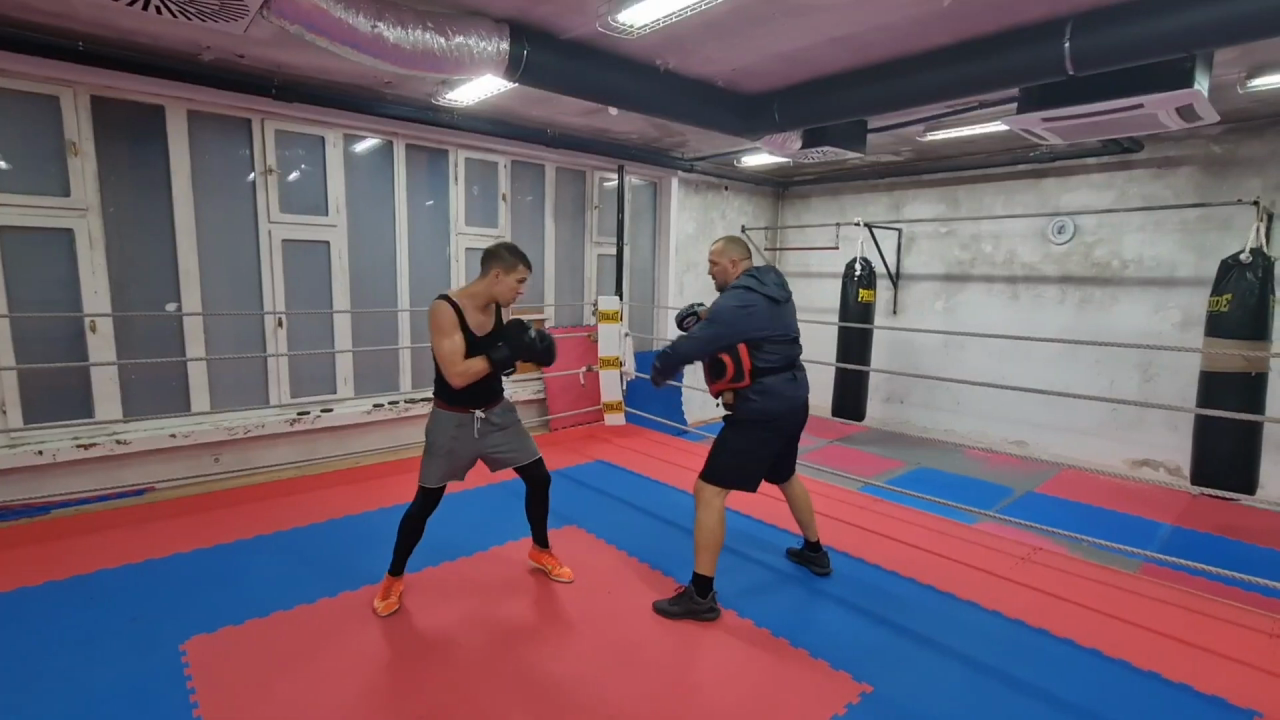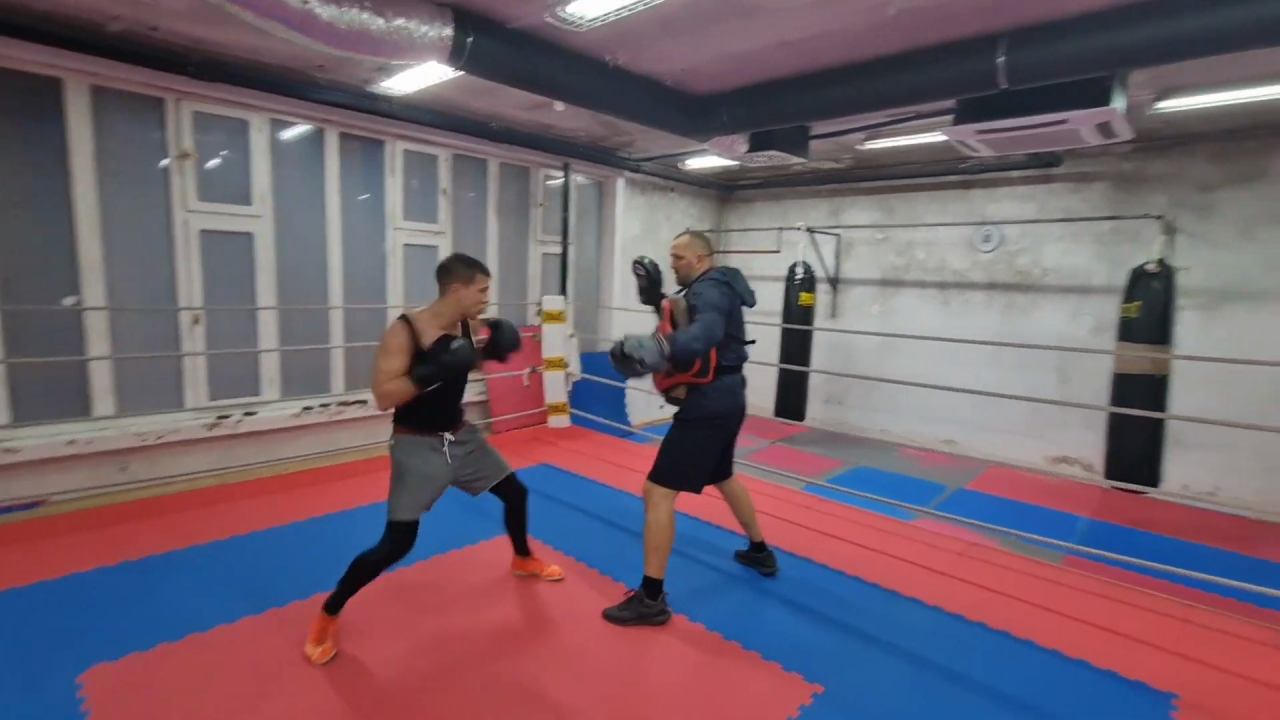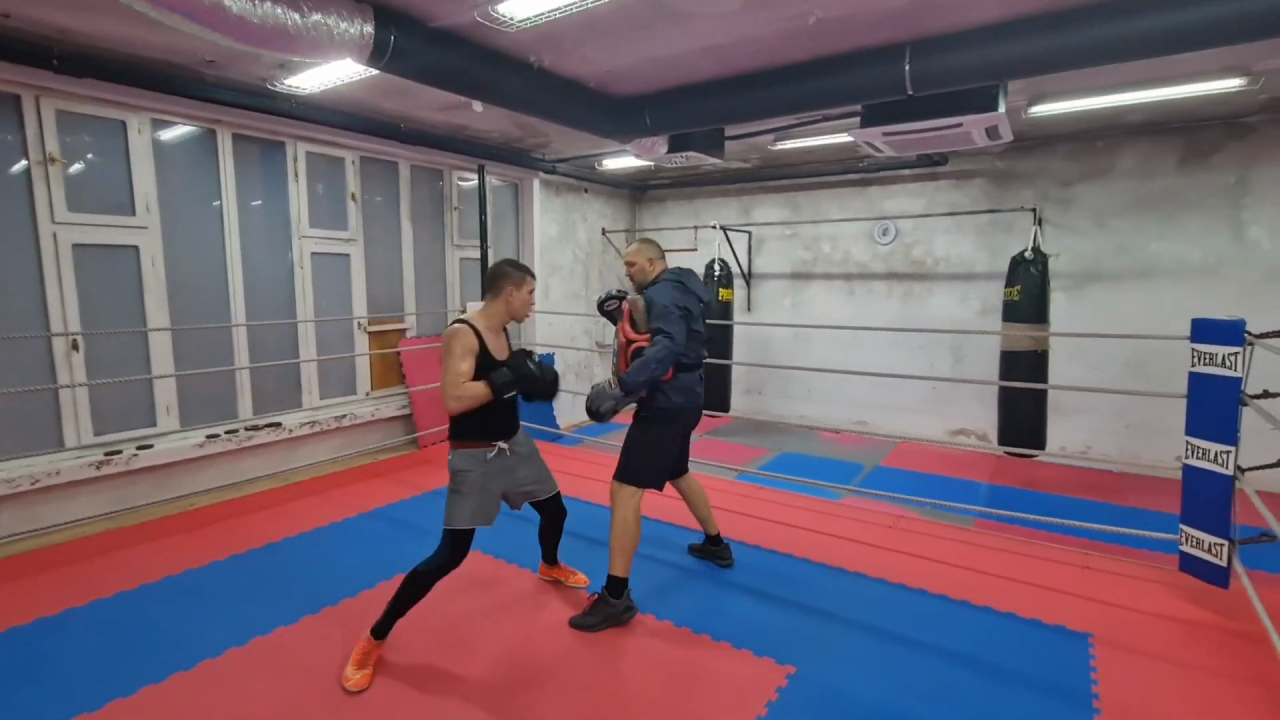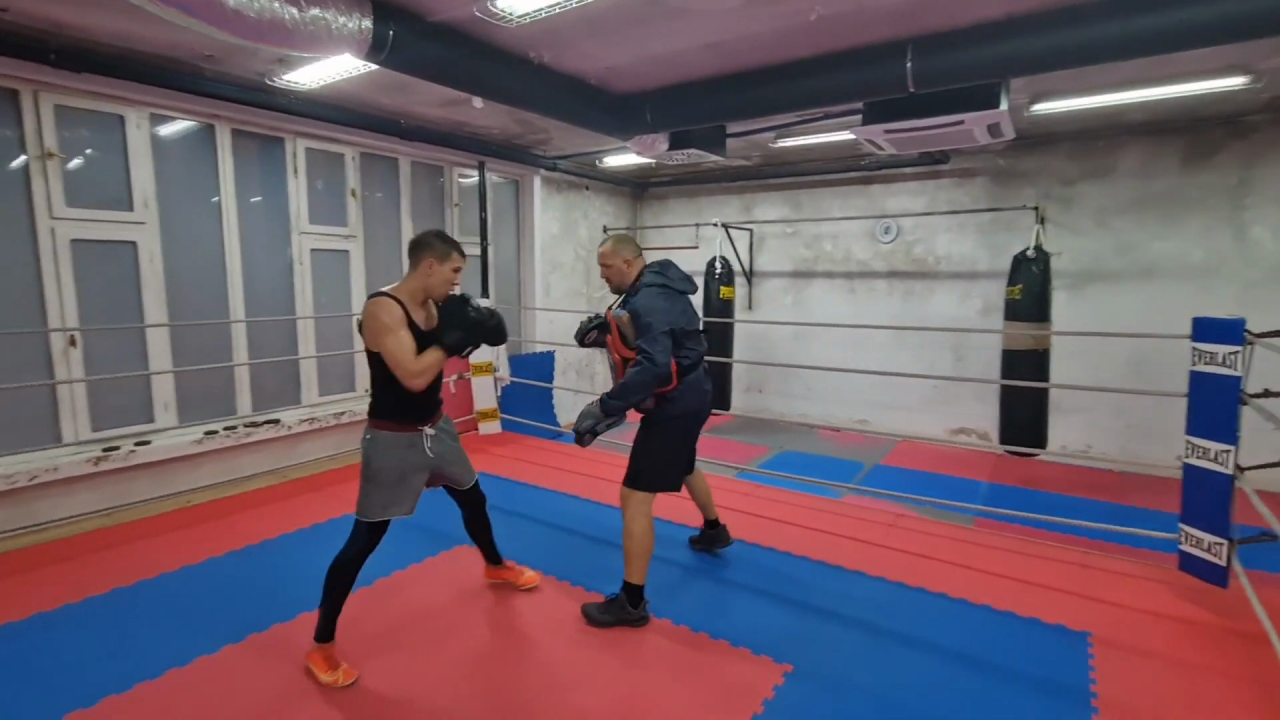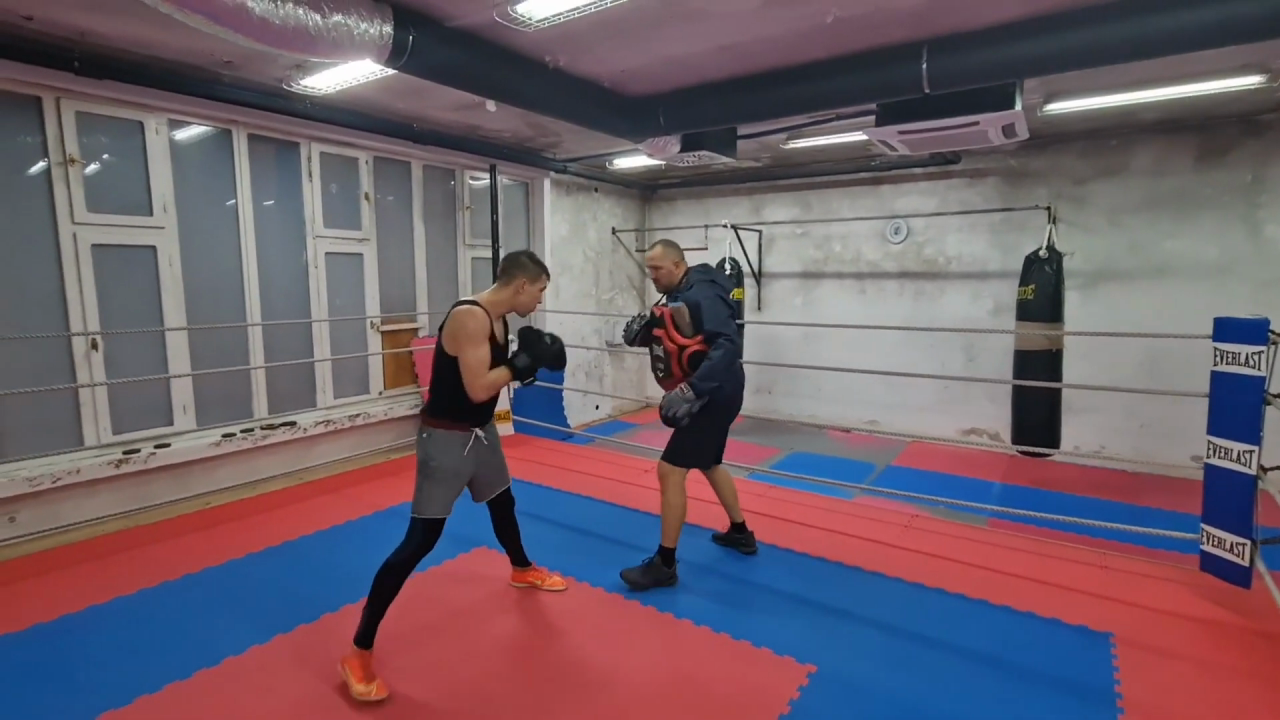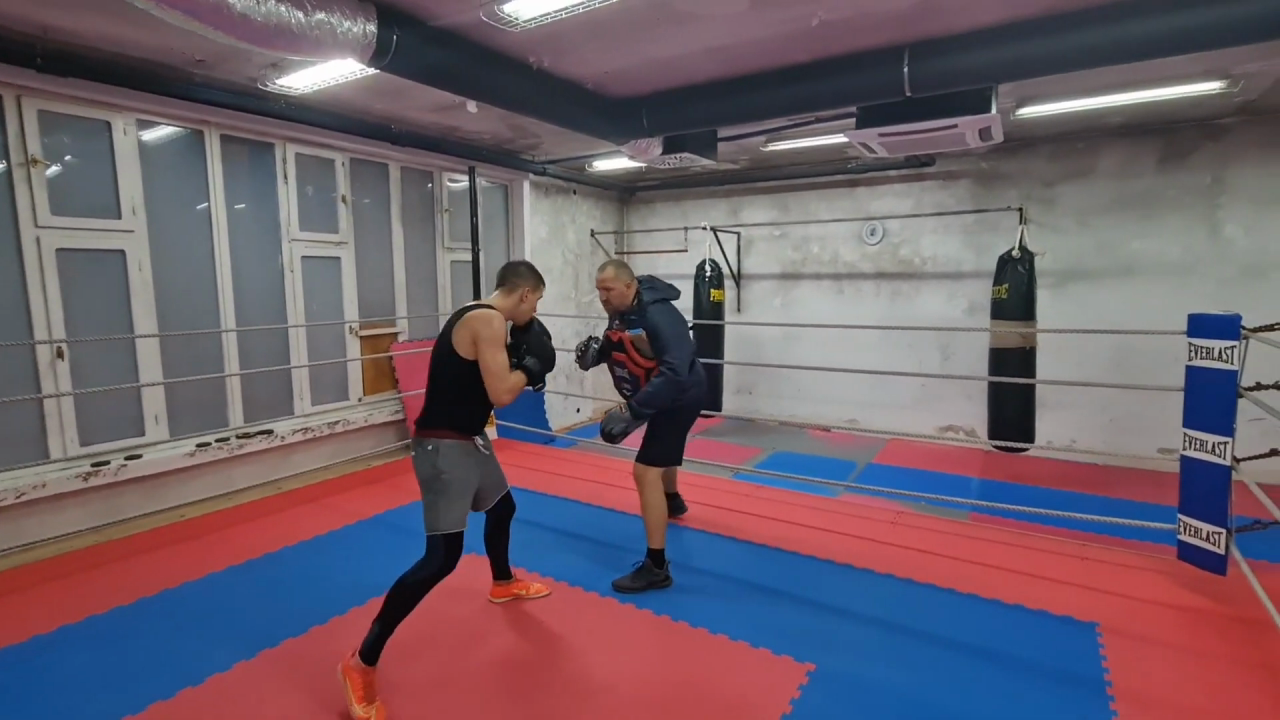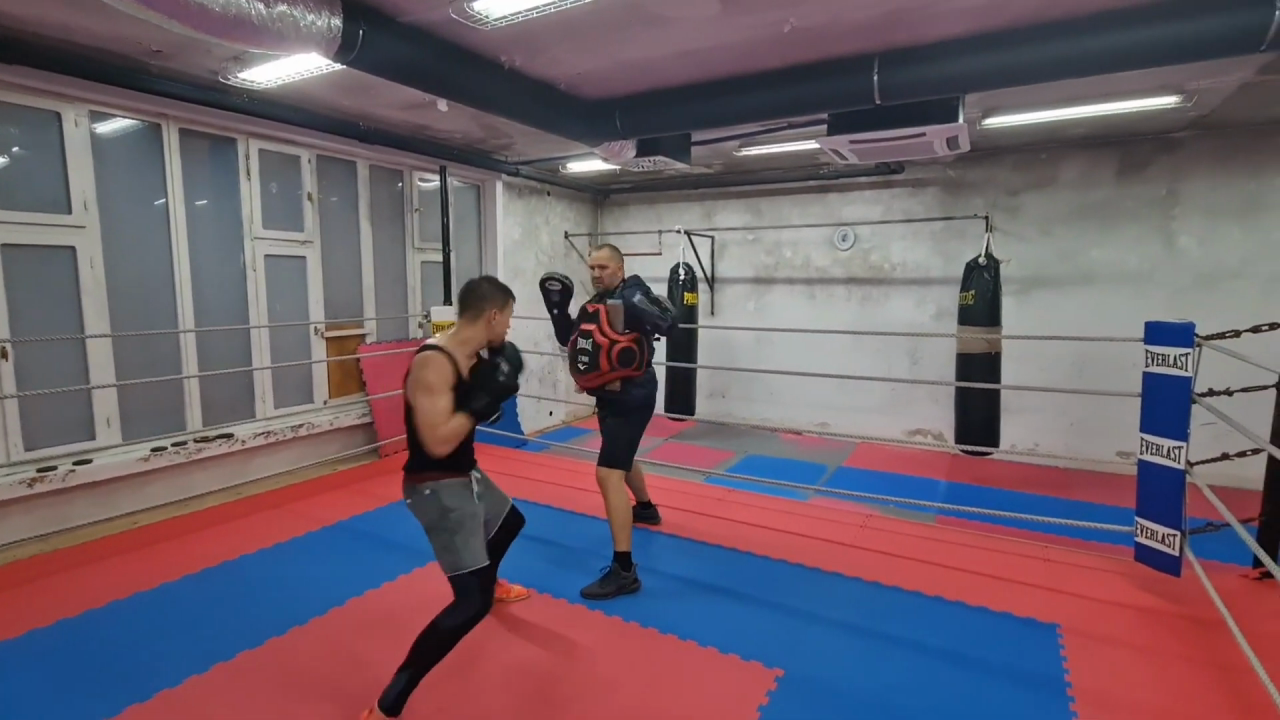
dt=0.7s
person 1, frame 1
left shoulder: (499, 308)
right shoulder: (445, 310)
right elbow: (455, 376)
left wrist: (527, 349)
right wrist: (505, 352)
left hip: (497, 412)
right hip: (453, 419)
left knee: (539, 476)
right knee: (426, 502)
left ankle: (541, 551)
right ankle: (394, 578)
person 1, frame 2
left shoulder: (467, 322)
right shoulder: (403, 330)
left elbow: (500, 350)
right elbow: (385, 397)
left wrist: (497, 345)
right wrist: (431, 372)
left hip: (458, 436)
right hip: (416, 444)
left knee: (516, 492)
right knee: (396, 544)
left ankle: (524, 559)
right ankle: (328, 615)
person 1, frame 3
left shoulder: (501, 330)
right shoulder: (462, 334)
right elbow: (456, 402)
left wrist: (532, 379)
right wrist: (508, 379)
left hip: (515, 444)
right hip: (474, 455)
left knee: (554, 509)
right knee: (448, 556)
left ankle: (551, 566)
right ankle: (373, 641)
person 1, frame 4
left shoulder: (434, 305)
right shoulder: (383, 308)
left elbow: (439, 355)
right elbow: (414, 377)
left wrist: (471, 329)
right wrist: (454, 336)
left hip: (434, 427)
right hip: (393, 438)
left knee: (472, 498)
right knee: (365, 539)
left ankle: (497, 567)
right ankle: (322, 646)
person 1, frame 5
left shoulder: (499, 317)
right shoulder: (468, 317)
right elbow: (478, 388)
left wrist: (534, 357)
right wrist: (524, 362)
left hip: (481, 431)
right hip: (446, 436)
left knee: (503, 501)
right knee: (420, 540)
left ankle: (522, 570)
right ankle: (359, 652)
person 1, frame 6
left shoulder: (482, 318)
right shoulder: (486, 320)
right elbow: (500, 394)
left wrist: (519, 359)
right wrist: (532, 364)
left hip: (469, 439)
right hip: (443, 446)
left knee: (503, 507)
right knee: (441, 558)
left ankle: (503, 583)
right ankle: (362, 663)
person 1, frame 7
left shoulder: (476, 350)
right shoulder: (432, 362)
right elbow: (438, 443)
left wrist: (493, 386)
right wrist: (484, 400)
left hip: (465, 475)
right hip: (437, 488)
left knee: (511, 521)
right knee: (474, 602)
left ankle: (489, 583)
person 2, frame 1
left shoulder: (738, 300)
right shoulder: (775, 294)
left elbow: (695, 343)
left wrist: (662, 365)
right wrist: (704, 321)
left hip: (760, 410)
right hip: (792, 402)
left knee: (709, 491)
right knee: (785, 477)
left ankle: (701, 595)
right ankle: (814, 551)
person 2, frame 2
left shoulder: (711, 292)
right shoulder: (708, 291)
left elbow: (702, 335)
right elbow: (689, 329)
left wrist: (658, 348)
right wrist: (655, 295)
left hip: (706, 408)
right hip: (725, 403)
left knee: (658, 491)
right knee: (721, 479)
left ankle: (651, 598)
right ankle: (760, 552)
person 2, frame 3
left shoulder: (663, 295)
right shoulder: (673, 291)
left elbow: (668, 350)
left wrist: (620, 385)
right wrist: (625, 317)
left hip: (666, 404)
right hip: (679, 400)
left knee: (625, 491)
right knee: (678, 474)
left ankle: (615, 597)
right ankle: (716, 545)
person 2, frame 4
left shoulder: (648, 303)
right shoulder: (652, 289)
left elbow: (652, 366)
left wrist: (605, 407)
right wrist: (607, 333)
left hip: (674, 406)
right hip: (688, 398)
left knee: (635, 497)
right knee: (683, 466)
left ankle: (631, 602)
right ankle: (714, 529)
person 2, frame 5
left shoulder: (703, 296)
right shoulder: (677, 296)
left elbow: (728, 346)
right elbow: (675, 341)
left wrist: (692, 391)
right wrist: (645, 332)
left hip: (712, 396)
right hip: (707, 394)
left knee: (670, 470)
right knee: (709, 463)
left ankle: (664, 564)
right ankle: (740, 532)
person 2, frame 6
left shoulder: (659, 317)
right shoulder: (621, 312)
left elbow: (674, 373)
right elbow: (619, 347)
left wrist: (632, 412)
right wrist: (597, 349)
left hip: (680, 397)
right hip: (660, 397)
left knee: (646, 471)
right knee: (660, 452)
left ankle: (656, 567)
right ankle: (673, 499)
person 2, frame 7
left shoulder: (632, 298)
right shoulder: (596, 302)
left elbow: (663, 321)
right elbow: (568, 336)
left wrist: (656, 312)
right wrist: (558, 305)
left hip: (629, 399)
right hip: (608, 396)
left knee: (607, 475)
right knee: (620, 459)
left ankle: (623, 573)
right ankle: (646, 509)
